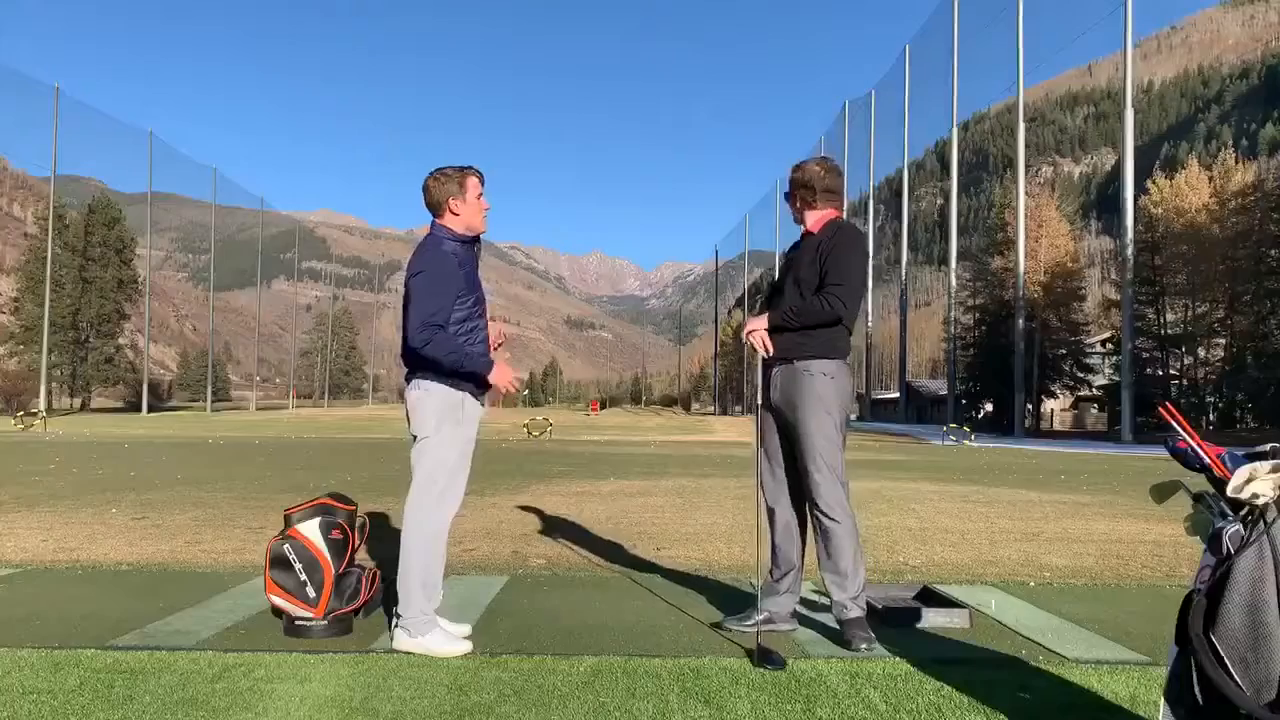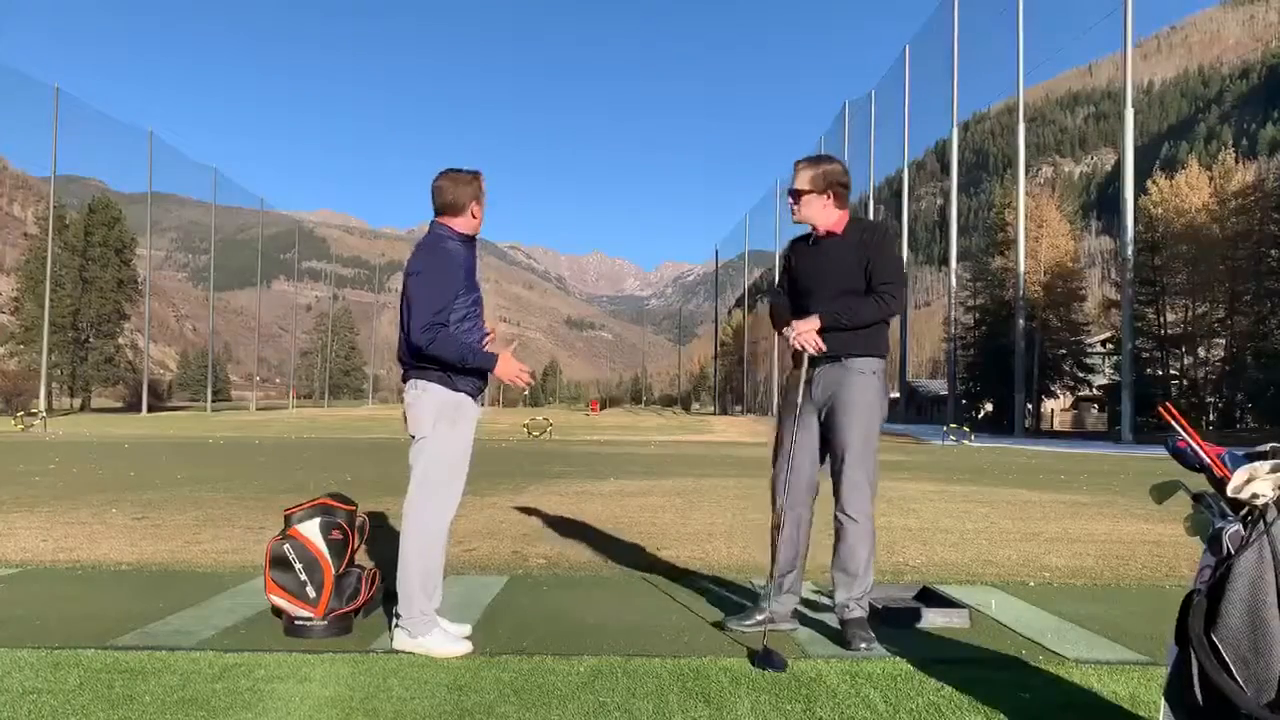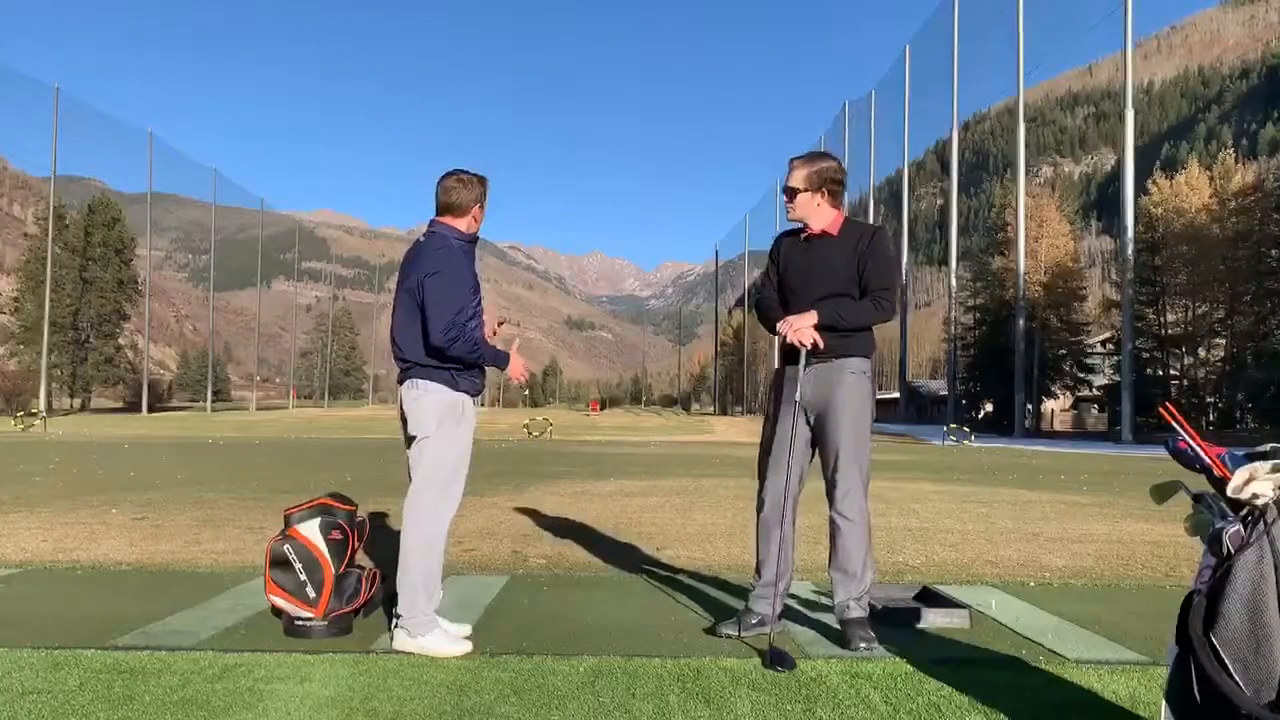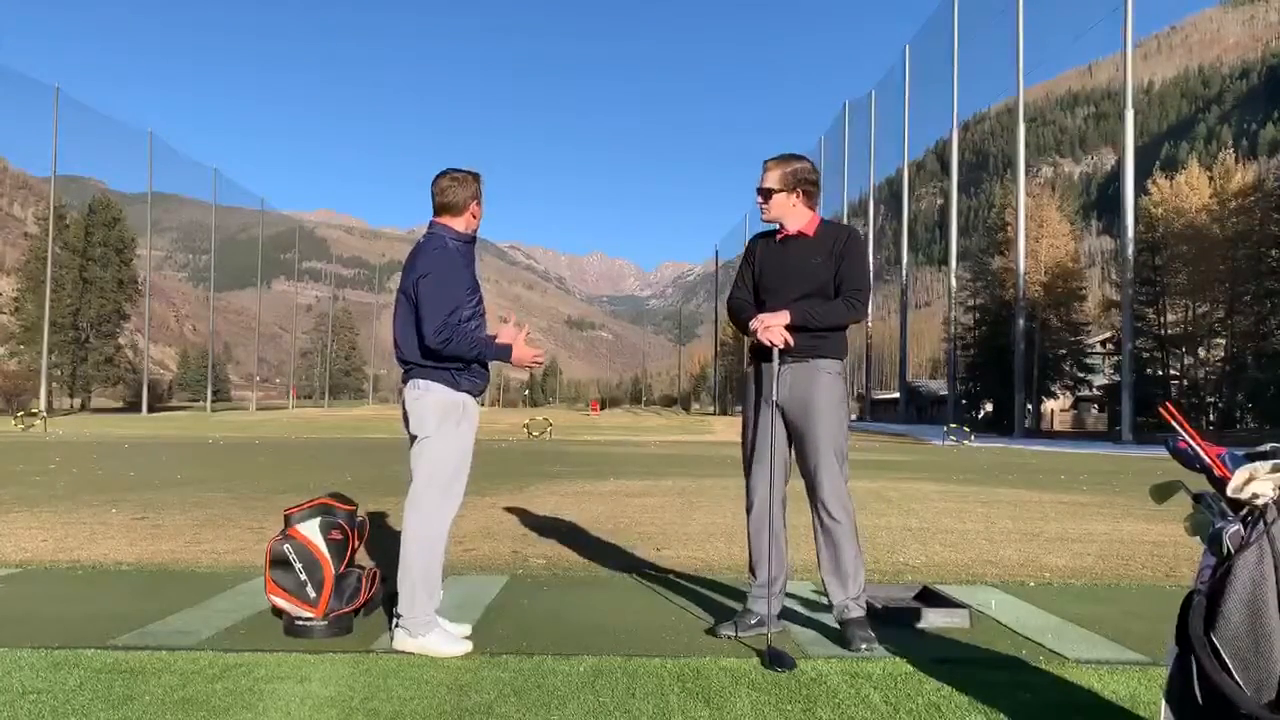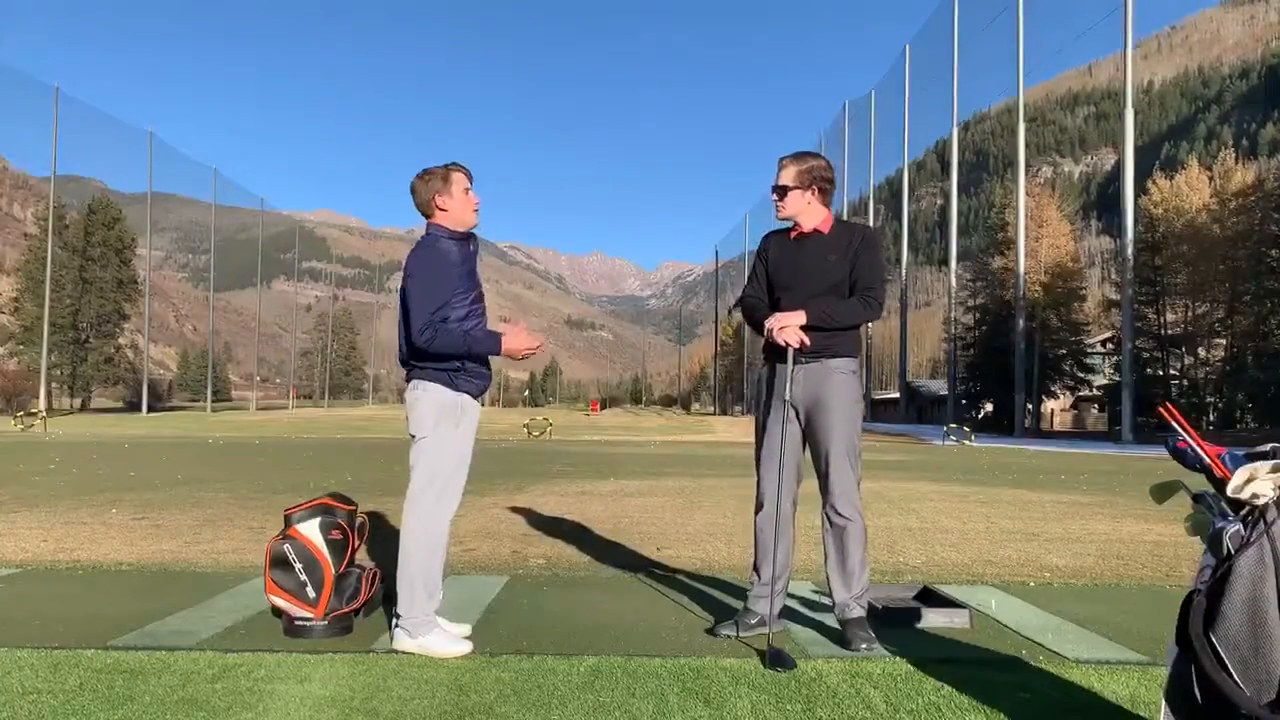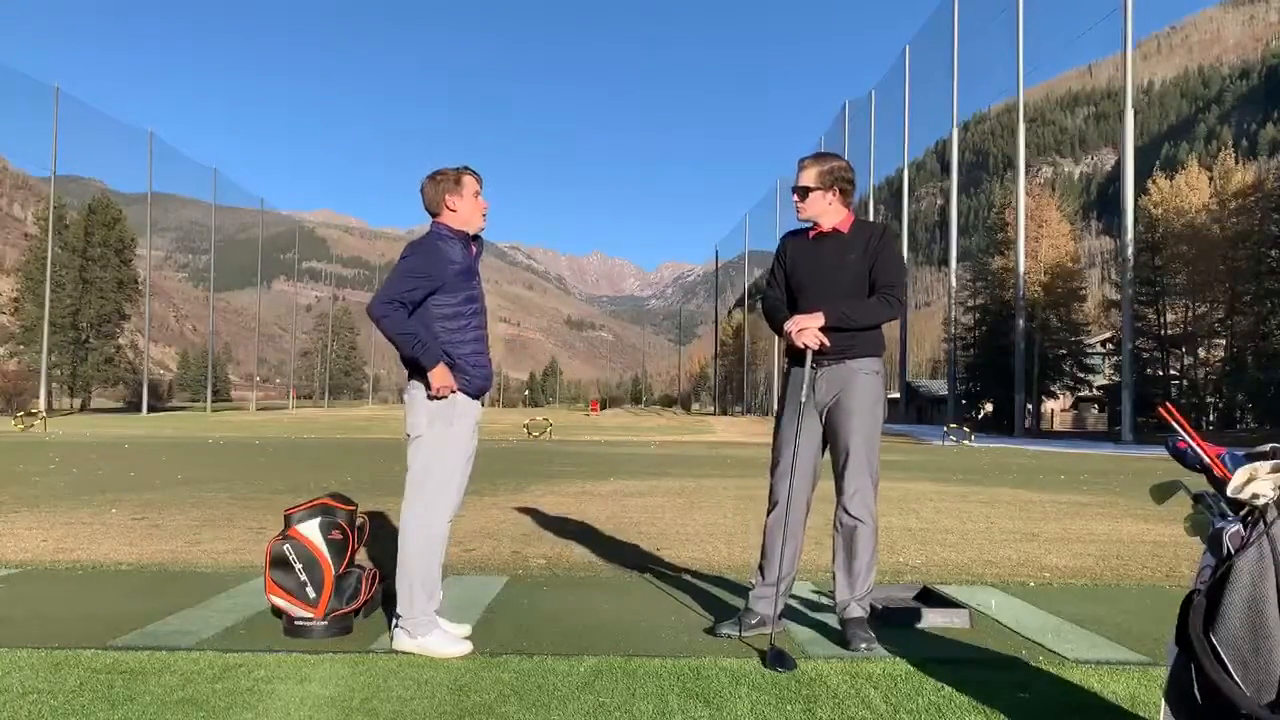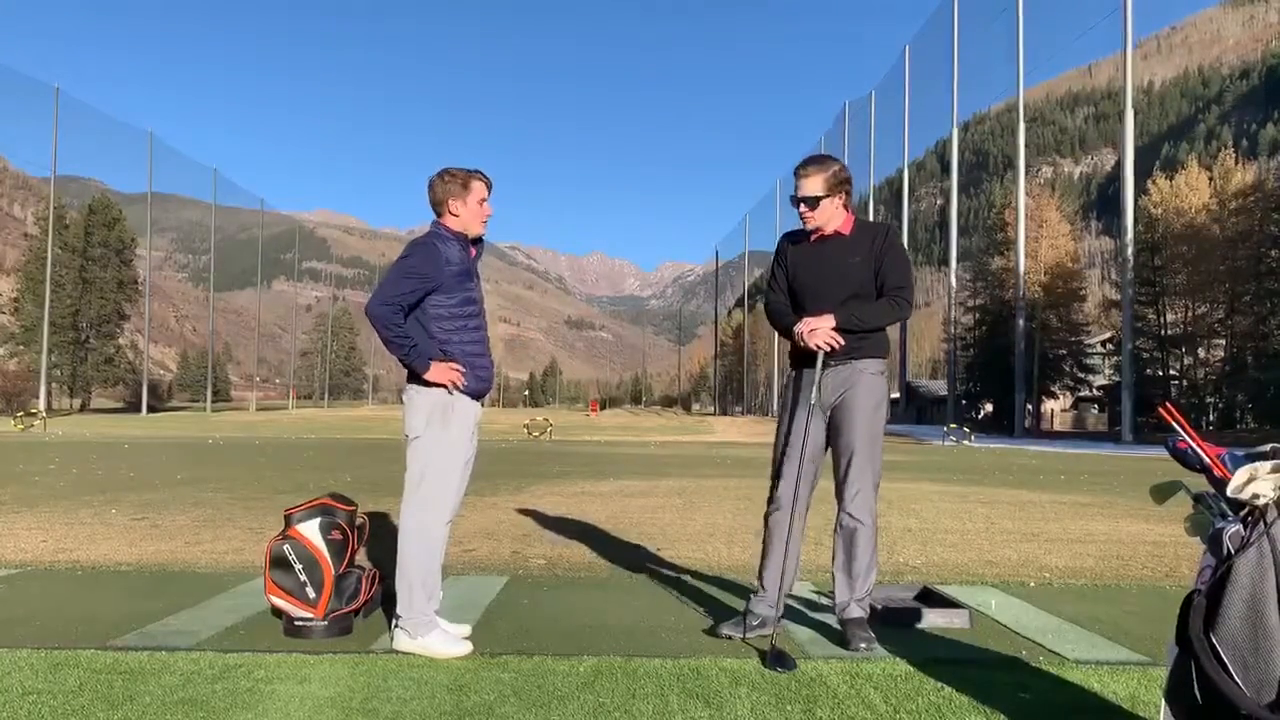
dt=0.7s
person 1, frame 1
left shoulder: (844, 239)
right shoulder: (799, 247)
left elbow: (837, 305)
right elbow: (774, 304)
left wrist: (770, 319)
right wrist: (757, 327)
left hip: (817, 374)
right hip: (776, 375)
left knee: (826, 493)
right knee: (780, 496)
left ankle: (850, 609)
right ankle: (778, 603)
person 1, frame 2
left shoulder: (873, 237)
right shoulder: (797, 250)
left elbow: (888, 300)
right elbow: (779, 305)
left wrist: (818, 319)
right wrist: (791, 327)
left hip: (857, 373)
right hip: (806, 376)
left knee: (852, 496)
right knee: (790, 490)
left ankle: (853, 610)
right ankle: (780, 603)
person 1, frame 3
left shoulder: (867, 239)
right shoulder: (784, 245)
left elbow: (882, 304)
right elbow: (764, 300)
left wrist: (813, 316)
right wrist: (785, 323)
left hip: (844, 373)
right hip: (792, 373)
left knee: (846, 494)
right knee: (774, 491)
left ankle: (853, 610)
right ankle: (765, 604)
person 1, frame 4
left shoulder: (842, 240)
right shoulder: (758, 246)
left elbow: (854, 304)
right elbow: (737, 302)
left wrist: (787, 315)
right wrist: (756, 323)
left hip: (817, 371)
right hip: (763, 372)
left knee: (828, 492)
right knee: (761, 492)
left ankle: (851, 609)
right ankle: (763, 604)
person 1, frame 5
left shoulder: (858, 239)
right shoulder: (772, 244)
left elbow: (870, 303)
right elbow: (750, 301)
left wrist: (802, 315)
right wrist: (772, 323)
left hip: (833, 372)
right hip: (777, 372)
left knee: (840, 493)
right knee: (772, 493)
left ankle: (852, 610)
right ankle: (763, 604)
person 1, frame 6
left shoulder: (875, 238)
right shoulder: (791, 245)
left elbow: (890, 302)
right elbow: (771, 301)
left wrist: (821, 317)
right wrist: (790, 325)
left hip: (856, 373)
right hip: (802, 373)
left knee: (855, 496)
right knee: (786, 493)
left ankle: (854, 611)
right ankle: (764, 605)
person 1, frame 7
left shoulder: (879, 238)
right shoulder: (789, 245)
left elbow: (899, 302)
right elbow: (774, 304)
left wrist: (832, 319)
right wrist: (800, 329)
left hip: (860, 373)
right hip: (805, 374)
left knee: (856, 497)
right knee: (784, 493)
left ankle: (854, 611)
right ankle: (764, 606)
person 2, frame 1
left shoulder: (457, 251)
right shoulder: (438, 256)
right elbow: (424, 337)
left wrist: (483, 329)
right wrist: (488, 366)
left hip: (453, 393)
right hip: (444, 393)
left knee: (438, 503)
right knee: (432, 504)
left ankle: (422, 612)
right ankle: (414, 624)
person 2, frame 2
left shoulder: (447, 251)
right shoulder: (441, 256)
right elbow: (427, 336)
left wrist: (475, 335)
right wrist: (491, 362)
left hip: (448, 392)
right hip: (443, 394)
left knee: (434, 504)
right knee: (430, 505)
left ankle: (421, 612)
right ankle: (414, 624)
person 2, frame 3
left shoulder: (424, 250)
right shoulder: (449, 256)
right elbow: (447, 337)
left wrist: (477, 332)
right wrist: (503, 358)
left hip: (429, 388)
right hip: (443, 393)
left knee: (430, 503)
right knee: (432, 504)
left ankle: (420, 613)
right ankle: (415, 625)
person 2, frame 4
left shoulder: (435, 251)
right shoulder: (442, 256)
right elbow: (440, 336)
left wrist: (492, 338)
right wrist: (505, 353)
left hip: (442, 392)
right hip: (443, 394)
left knee: (433, 504)
right knee: (431, 505)
left ankle: (419, 613)
right ankle: (414, 624)
person 2, frame 5
left shoulder: (456, 251)
right shoulder: (433, 255)
right elbow: (427, 334)
left wrist: (498, 338)
right wrist: (499, 344)
left hip: (455, 394)
right hip: (443, 395)
left knee: (438, 506)
right knee: (430, 506)
left ankle: (421, 614)
right ankle: (414, 625)
person 2, frame 6
left shoulder: (463, 253)
right shoulder: (431, 251)
right elbow: (383, 307)
left wrist: (453, 373)
right wrist: (431, 363)
left hip: (462, 398)
right hip: (441, 399)
left knee: (441, 509)
right knee: (427, 509)
left ankle: (423, 614)
right ankle: (413, 626)
person 2, frame 7
left shoulder: (463, 253)
right shoulder: (429, 252)
right elbow: (381, 308)
right wrist: (423, 364)
left hip: (463, 400)
right hip: (440, 399)
left knee: (440, 510)
right knee: (427, 509)
left ankle: (423, 614)
right ankle: (413, 625)
